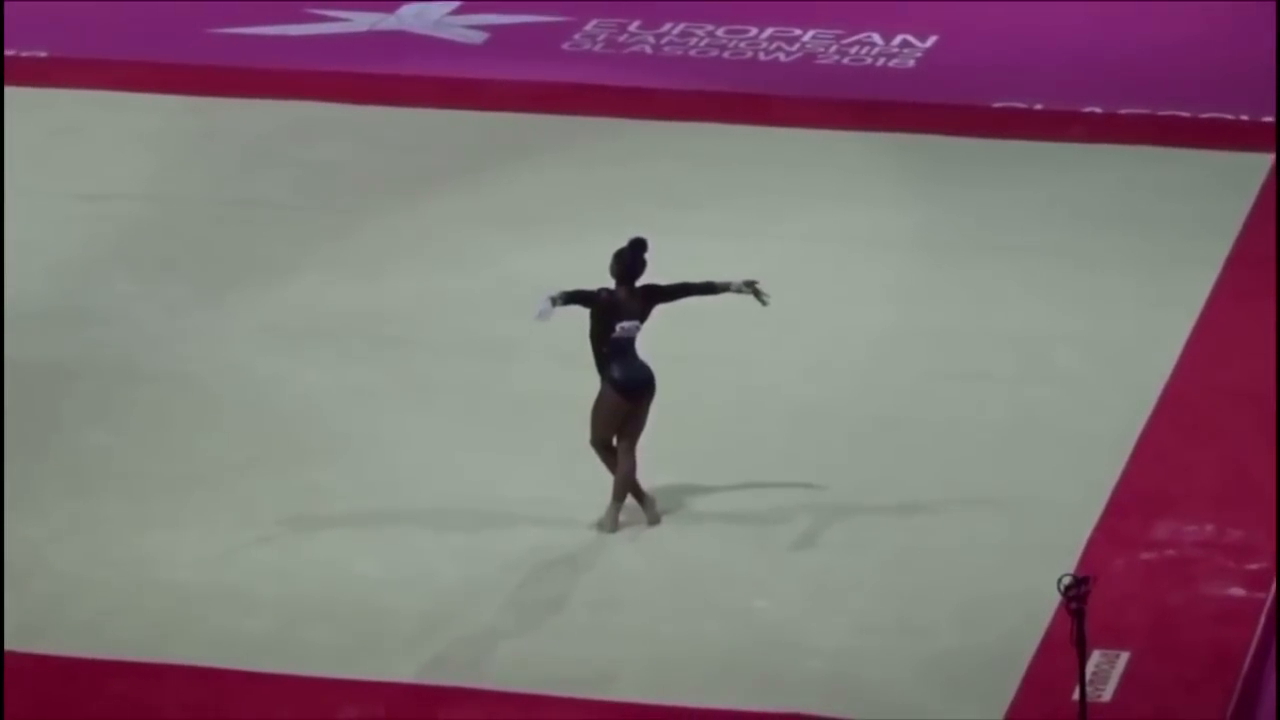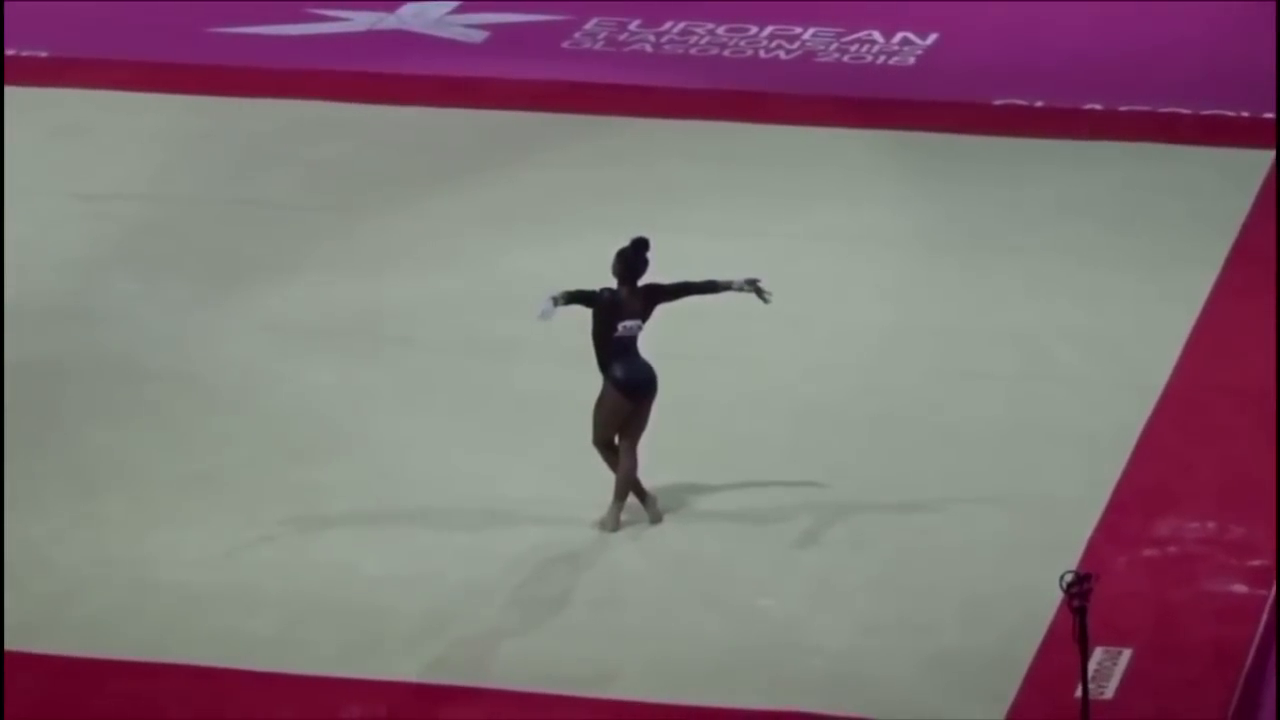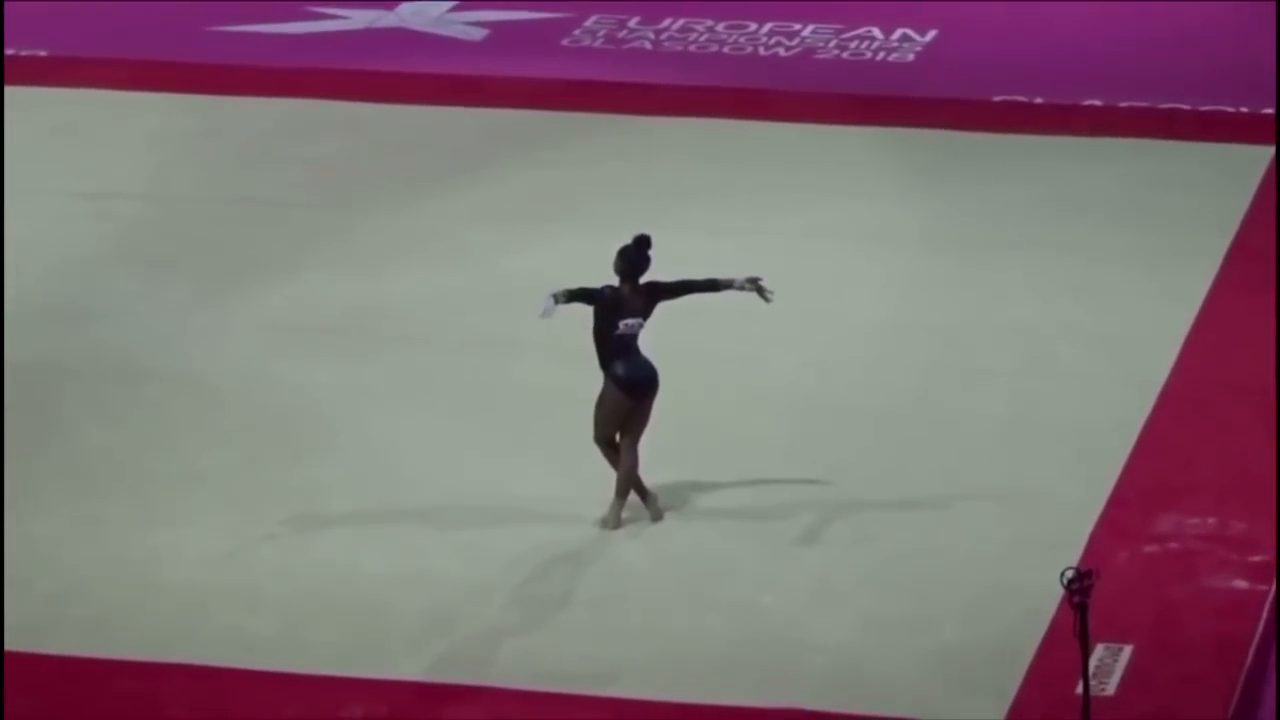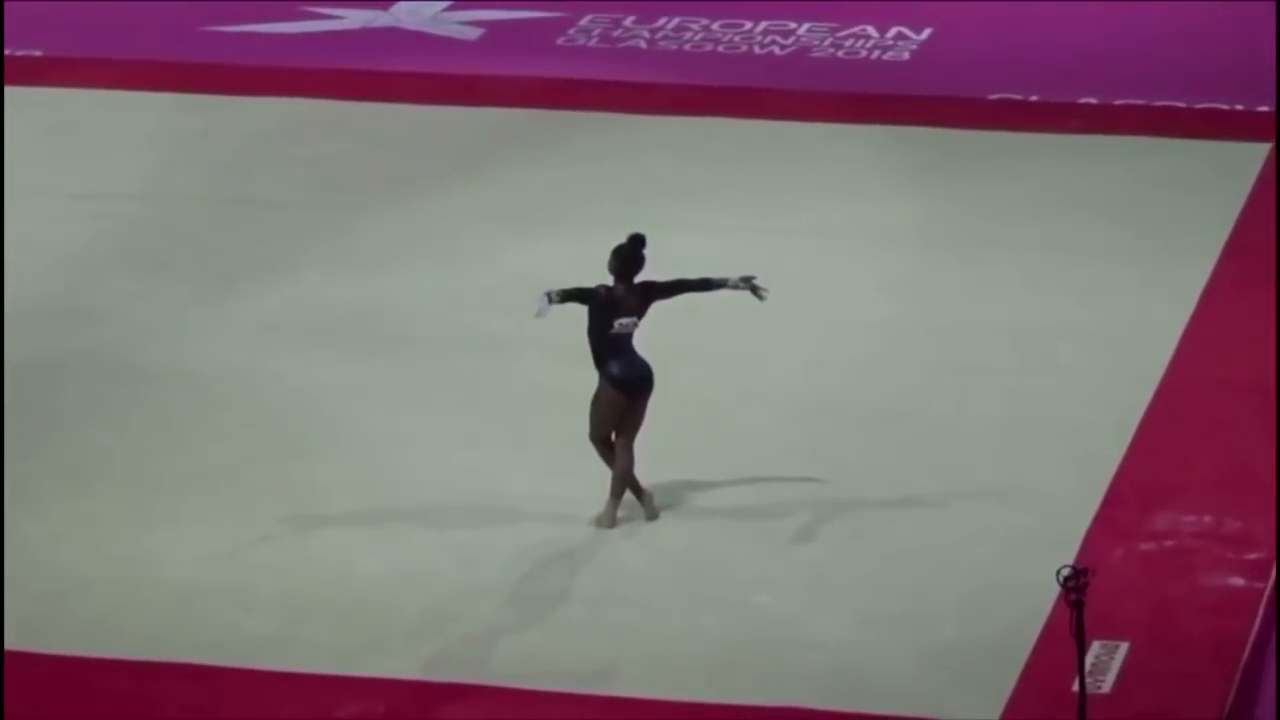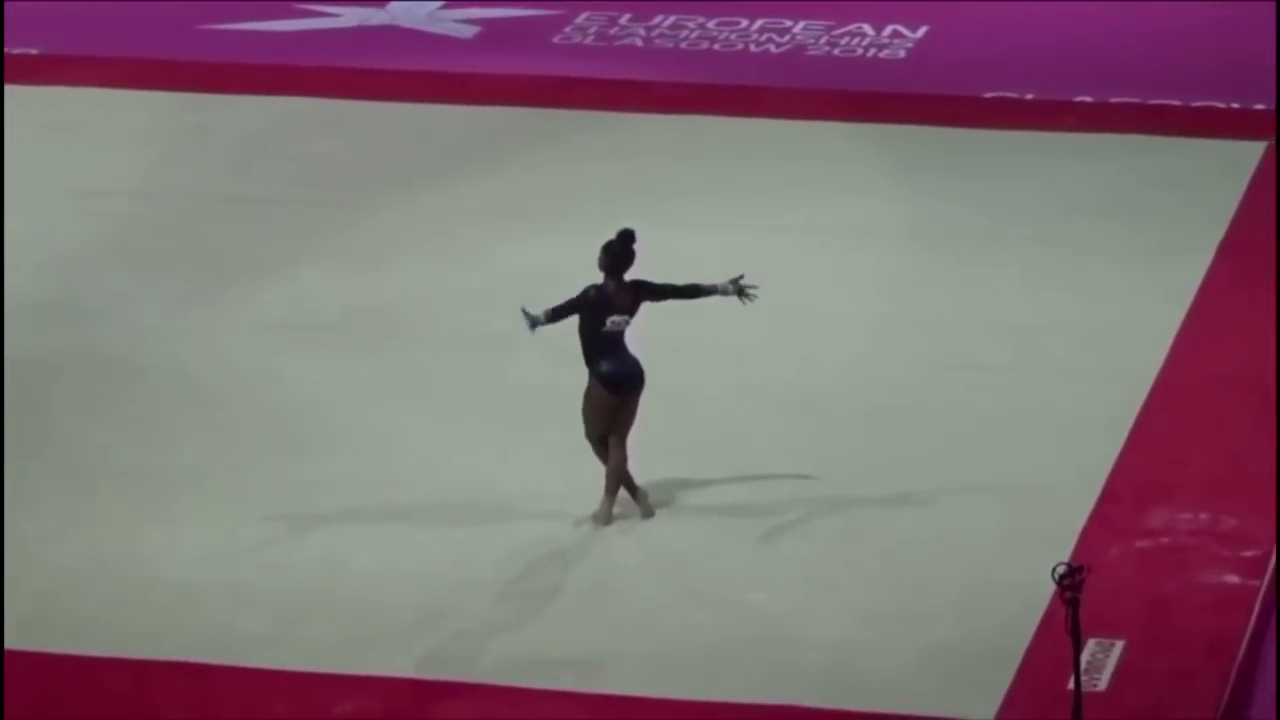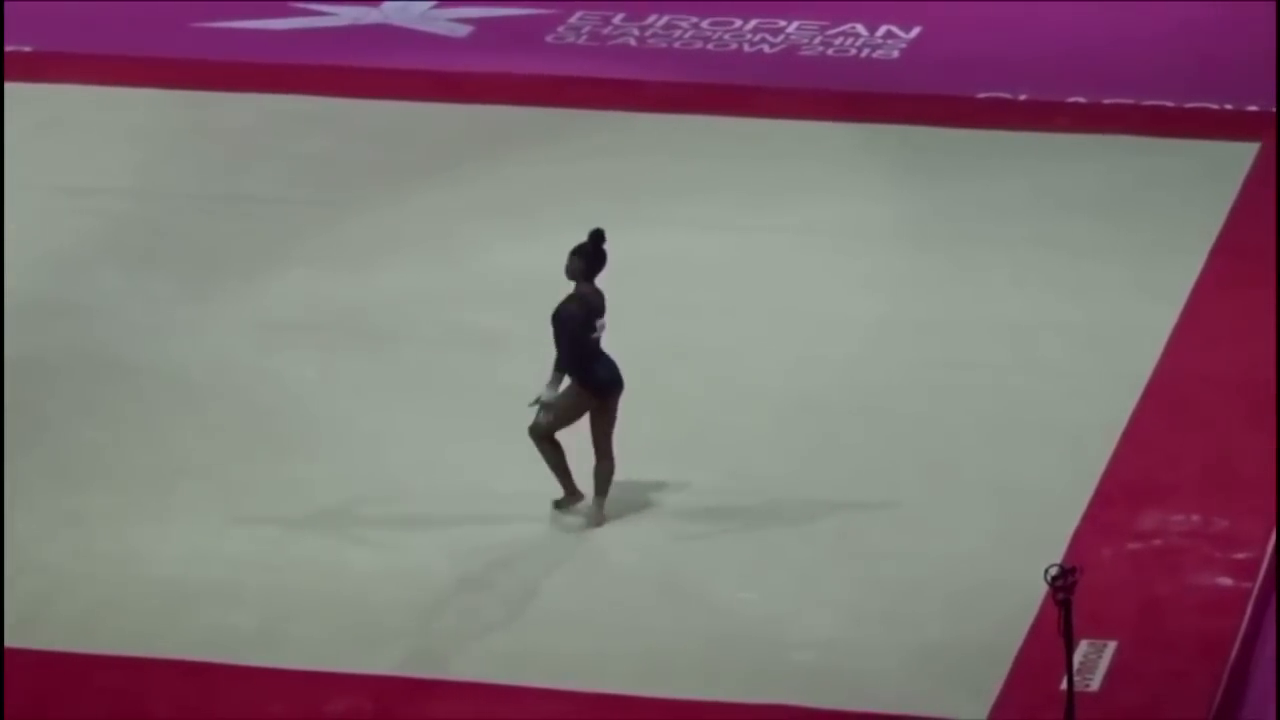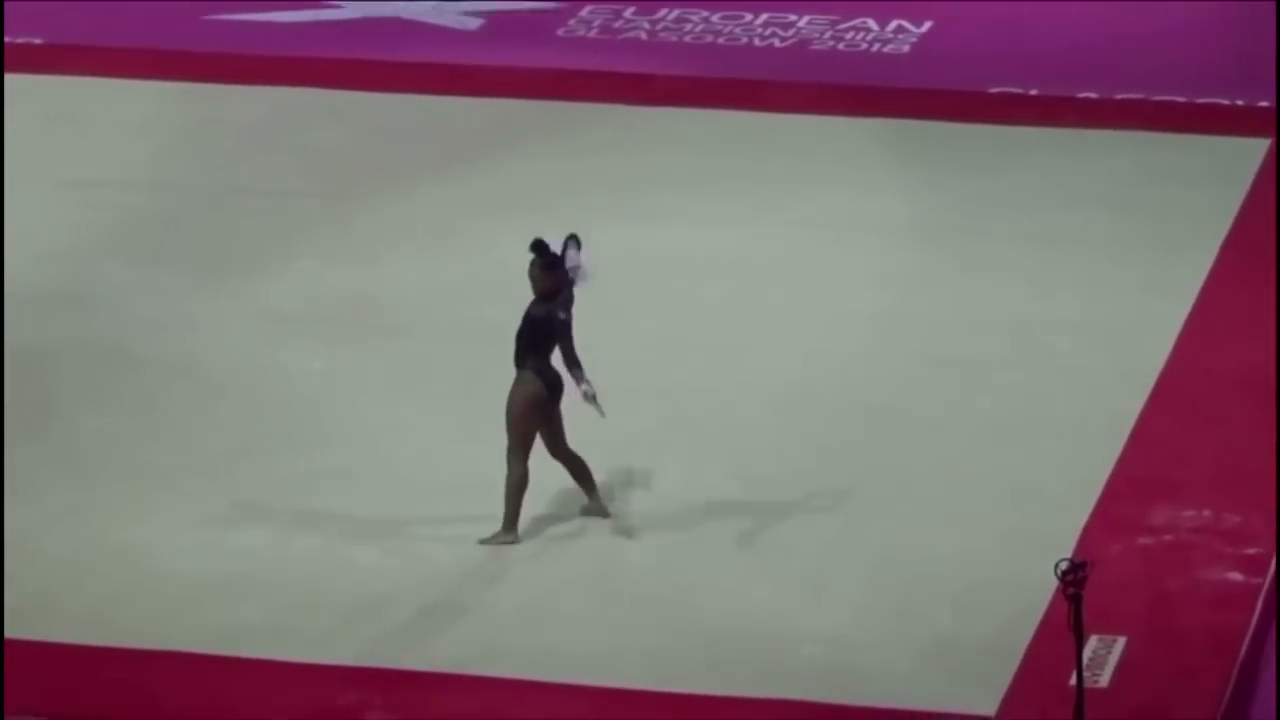
dt=0.4s
person 1, frame 1
left shoulder: (604, 300)
right shoulder: (647, 296)
left elbow: (577, 296)
right elbow: (692, 288)
left wrist: (554, 300)
right wrist: (735, 286)
left hip: (619, 382)
right hip: (643, 379)
left knee: (601, 442)
right knee: (625, 447)
left ankle: (641, 498)
right ankle: (614, 511)
person 1, frame 2
left shoulder: (606, 299)
right shoulder: (649, 295)
left elbow: (579, 296)
right elbow: (694, 287)
left wrist: (556, 300)
right wrist: (738, 284)
left hip: (621, 380)
right hip: (645, 377)
left knee: (603, 441)
right knee: (627, 446)
left ankle: (643, 497)
right ankle: (615, 510)
person 1, frame 3
left shoulder: (608, 297)
right shoulder: (650, 293)
left elbow: (581, 294)
right elbow: (695, 286)
left wrist: (558, 297)
right wrist: (739, 283)
left hip: (622, 378)
right hip: (646, 375)
left knee: (604, 439)
right knee: (628, 444)
left ankle: (644, 496)
right ankle: (617, 508)
person 1, frame 4
left shoulder: (603, 296)
right shoulder: (645, 292)
left elbow: (576, 294)
right elbow: (690, 285)
left wrist: (553, 297)
right wrist: (733, 282)
left hip: (616, 377)
right hip: (641, 374)
left knee: (599, 438)
right knee: (624, 443)
left ankle: (639, 494)
right ankle: (612, 507)
person 1, frame 5
left shoulder: (594, 295)
right shoulder: (637, 291)
left elbow: (568, 308)
right elbow: (681, 290)
left wrist: (540, 319)
right wrist: (723, 288)
left hip: (606, 375)
right hip: (632, 371)
left knee: (596, 437)
right knee: (617, 441)
left ankle: (635, 493)
right ankle: (607, 505)
person 1, frame 6
left shoulder: (574, 304)
right shoulder: (597, 296)
left elbow: (568, 349)
left wrist: (551, 389)
left hip: (588, 381)
right hip: (611, 376)
left knee: (539, 429)
right knee: (603, 445)
left ankle: (571, 493)
right ankle: (597, 506)
person 1, frame 7
left shoulder: (557, 308)
right shoulder: (560, 292)
left elbow: (568, 350)
left wrist: (583, 383)
right wrist: (572, 249)
left hip: (533, 381)
right hip: (543, 380)
left knee: (517, 456)
right knee: (560, 449)
left ankle: (508, 530)
right ankle: (597, 502)
